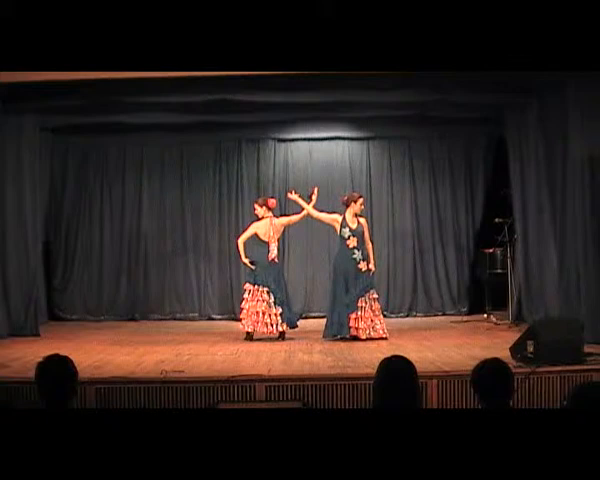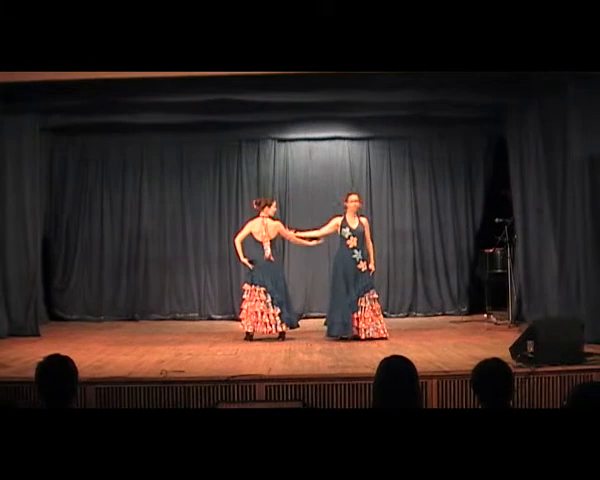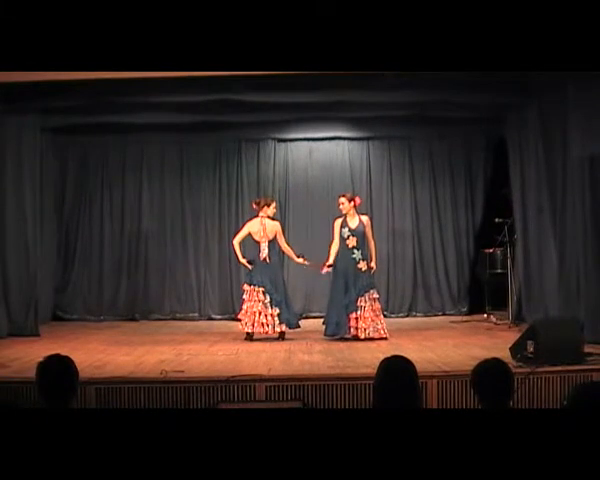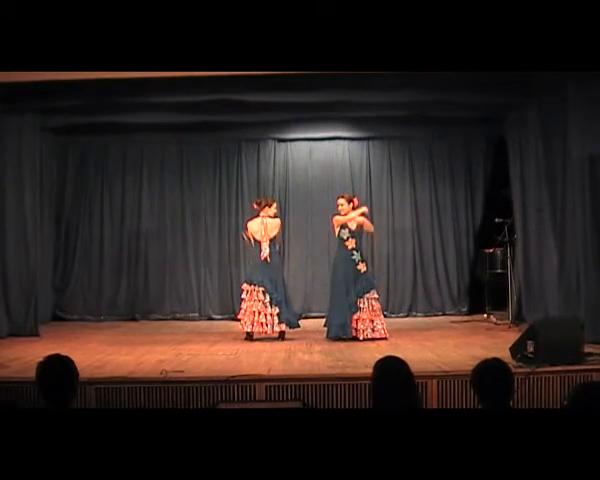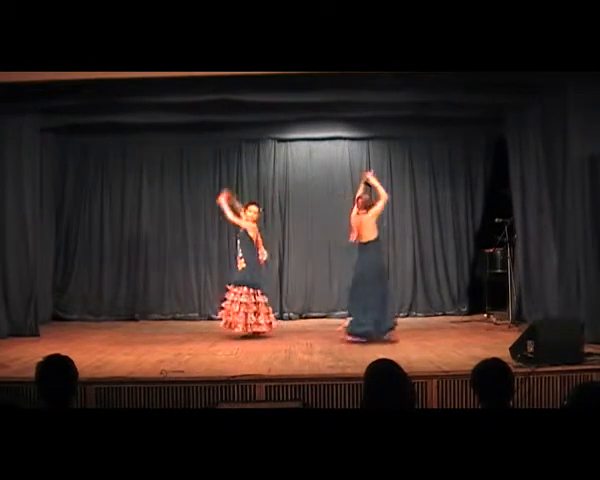
dt=1s
person 1, frame 1
left shoulder: (362, 221)
right shoulder: (337, 219)
left elbow: (368, 243)
right elbow: (315, 214)
left wrist: (371, 262)
right wrist: (297, 199)
left hip: (361, 264)
right hip: (344, 263)
left knee: (363, 296)
right knee: (345, 296)
left ankle: (363, 331)
right ankle: (345, 330)
person 1, frame 2
left shoulder: (363, 221)
right shoulder: (338, 221)
left elbow: (369, 243)
right elbow: (320, 232)
left wrist: (372, 262)
right wrist: (298, 234)
left hip: (360, 264)
right hip: (343, 263)
left knee: (363, 296)
right knee: (343, 296)
left ankle: (365, 330)
right ankle: (345, 331)
person 1, frame 3
left shoulder: (364, 220)
right shoulder: (339, 222)
left elbow: (370, 241)
right elbow: (336, 243)
left wrist: (373, 260)
right wrist: (330, 261)
left hip: (361, 263)
right hip: (344, 263)
left knee: (364, 295)
right knee: (344, 295)
left ankle: (365, 331)
right ankle: (345, 330)
person 1, frame 4
left shoulder: (360, 220)
right shoulder: (337, 220)
left elbow: (371, 229)
right elbow: (348, 218)
left wrist: (363, 215)
right wrist: (360, 211)
left hip: (359, 262)
right hip: (342, 263)
left knee: (364, 296)
right knee: (344, 296)
left ankle: (364, 330)
right ankle: (343, 331)
person 1, frame 5
left shoulder: (353, 219)
right shoulder: (371, 216)
left elbow: (356, 202)
right elbow: (384, 198)
left wrist: (362, 184)
right wrist: (374, 182)
left hip: (361, 264)
right hip: (375, 263)
left knee: (361, 298)
right knee: (377, 297)
left ankle: (358, 330)
right ankle: (376, 330)
person 2, frame 1
left shoulder: (257, 225)
right shoulder: (281, 222)
left elbow: (240, 240)
right elbow: (301, 215)
left wrist: (243, 258)
right wrist: (312, 202)
left hip: (258, 267)
right hip: (274, 266)
left knee: (253, 298)
right knee: (277, 297)
left ankle: (250, 332)
right ankle: (281, 331)
person 2, frame 2
left shoulder: (252, 224)
right shoulder: (276, 225)
left elbow: (237, 240)
right elbow: (292, 238)
left wrist: (242, 258)
right wrist: (309, 243)
left hip: (257, 265)
right hip: (273, 265)
left knee: (253, 297)
right knee: (277, 295)
left ankle: (250, 332)
right ankle: (281, 331)
person 2, frame 3
left shoulder: (251, 224)
right shoulder: (275, 225)
left elbow: (235, 241)
right elbow: (284, 246)
left wrist: (241, 258)
right wrist: (296, 259)
left hip: (257, 264)
right hip: (273, 264)
left knee: (254, 296)
right knee: (277, 295)
left ankle: (250, 332)
right ankle: (281, 331)
person 2, frame 4
left shoulder: (250, 224)
right shoulder: (276, 222)
left hip: (257, 264)
right hip: (273, 263)
left knee: (253, 296)
right knee: (276, 294)
left ankle: (249, 332)
right ankle: (281, 331)
person 2, frame 5
left shoulder: (251, 226)
right shoulder: (245, 223)
left elbow: (231, 217)
right elbow: (240, 211)
left wrist: (224, 202)
right wrist: (230, 199)
left hip: (249, 268)
right hip: (244, 268)
left knee: (244, 295)
right knee: (247, 297)
left ankle: (254, 327)
right ankle: (255, 326)
